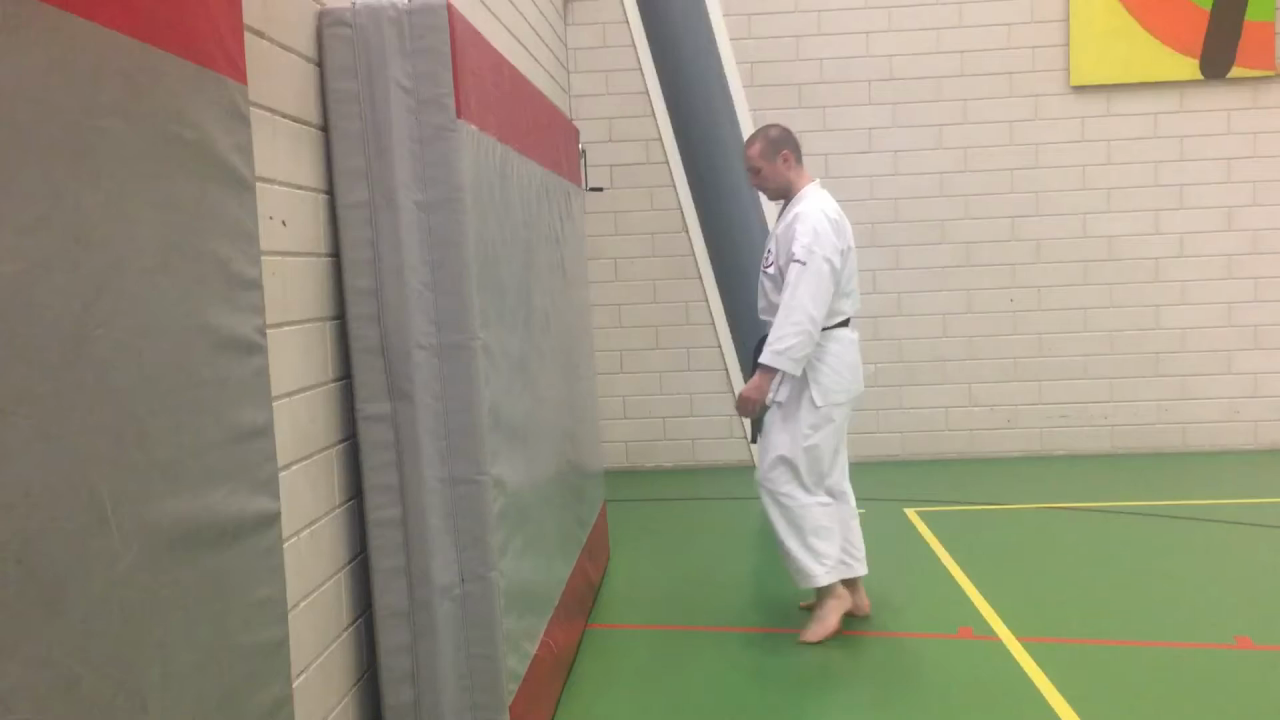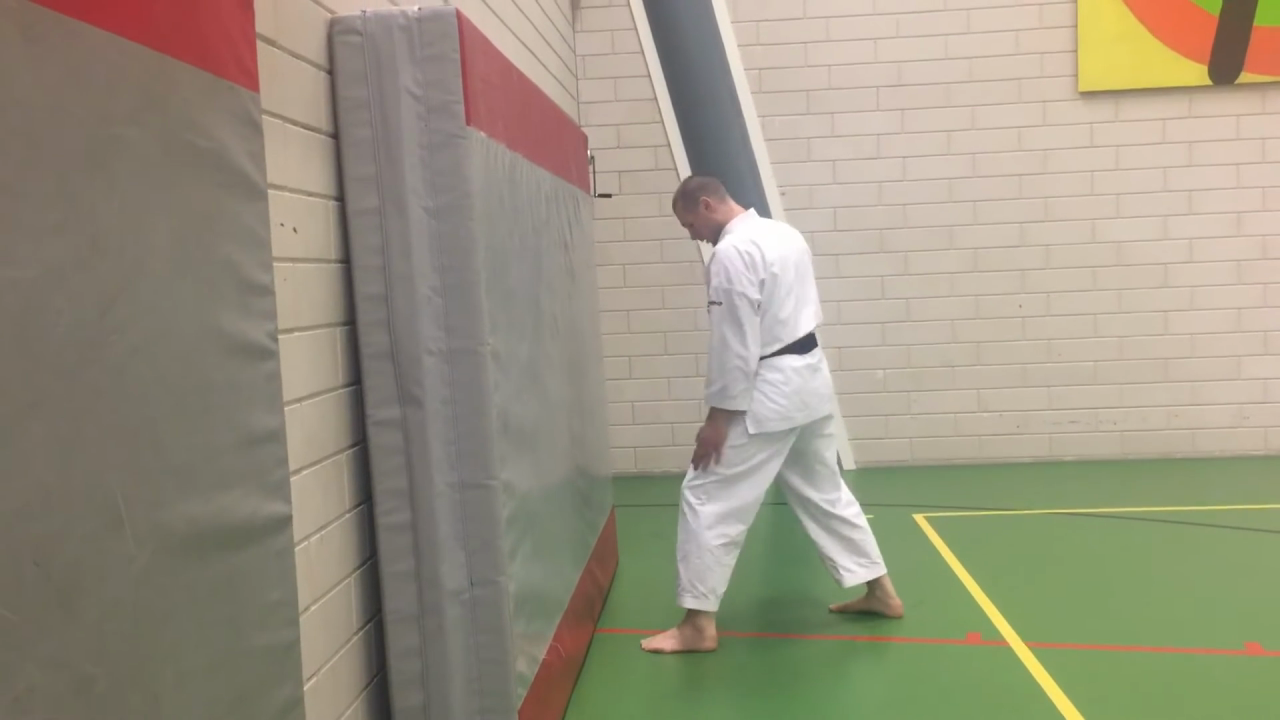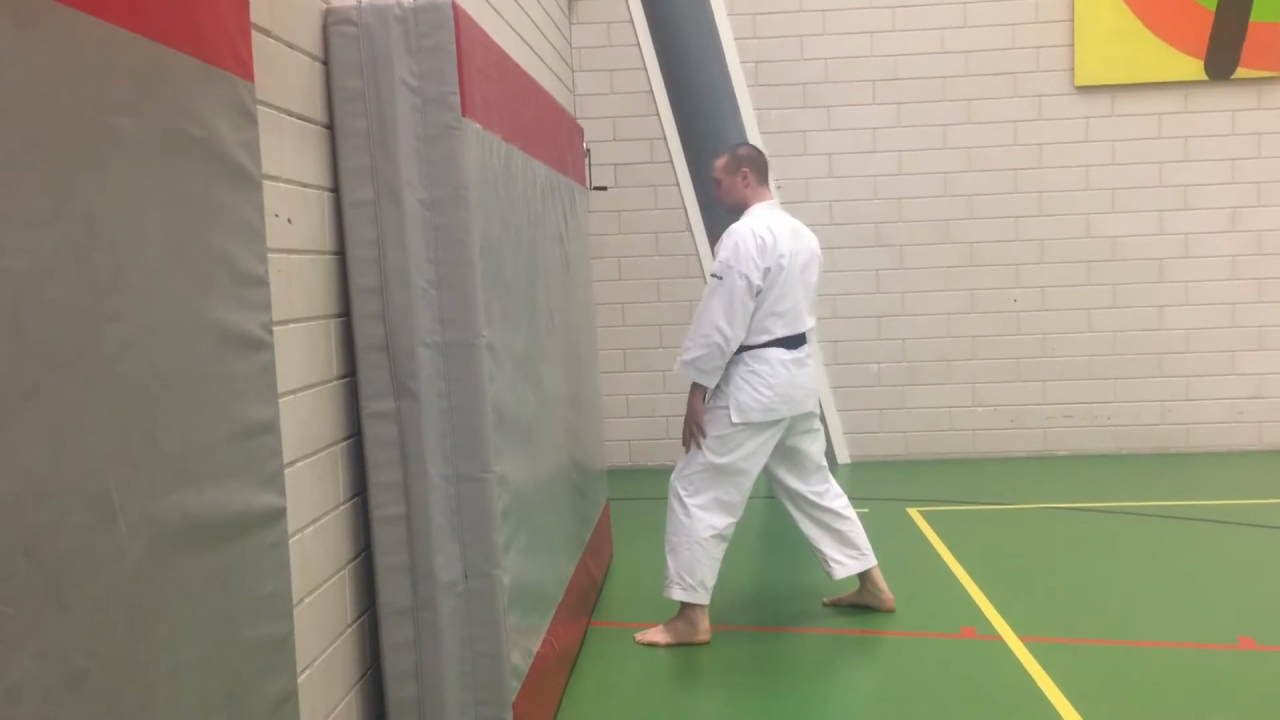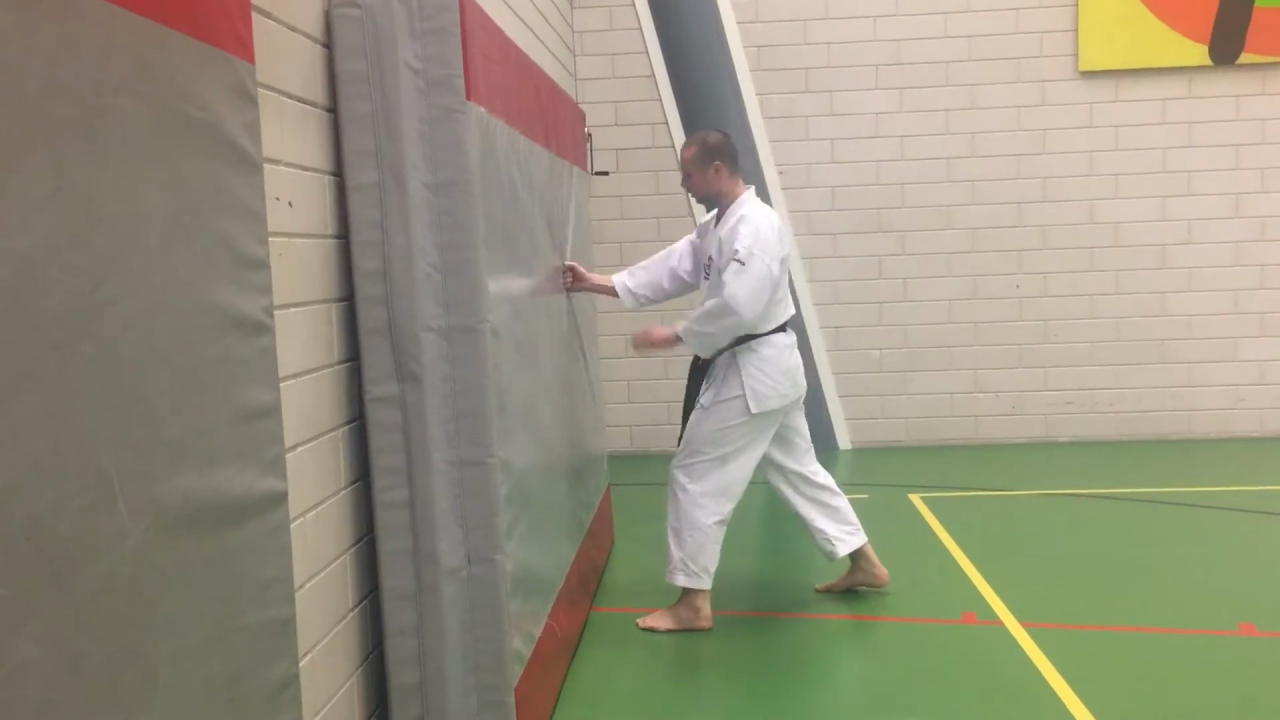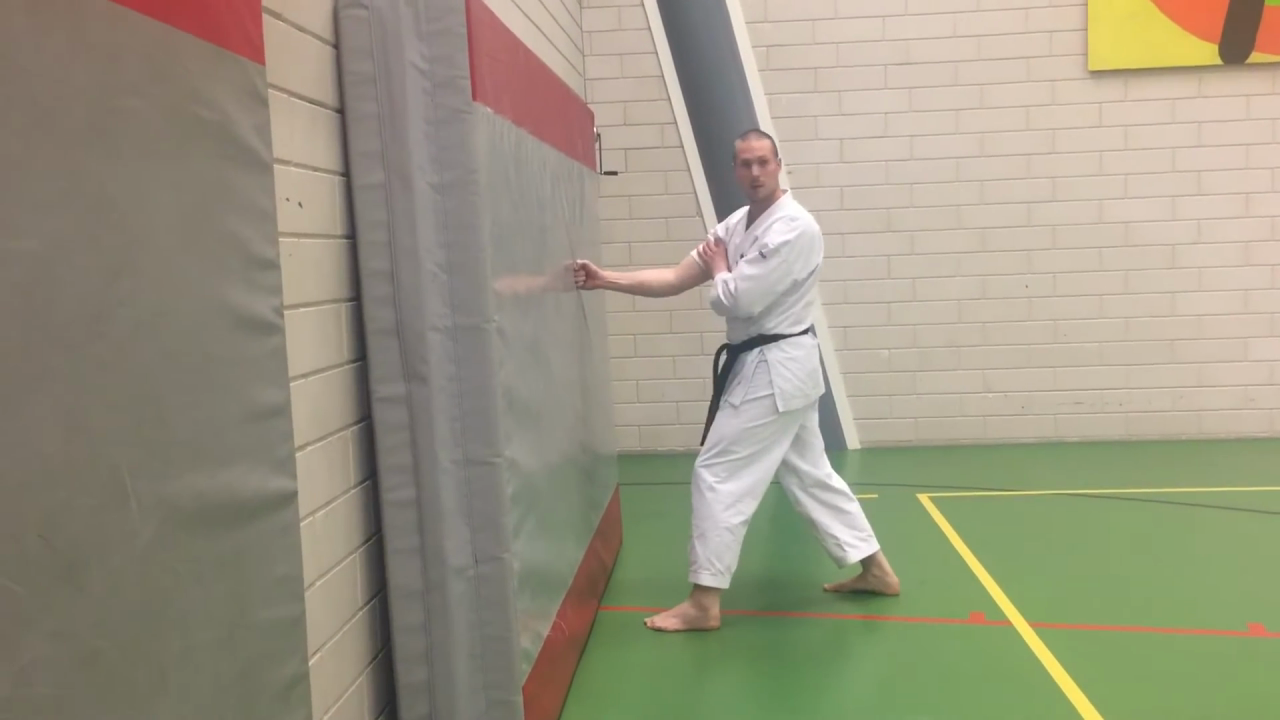
dt=1s
person 1, frame 1
left shoulder: (811, 218)
right shoulder: (808, 211)
left elbow: (803, 308)
left wrist: (763, 376)
right wrist: (772, 372)
left hip: (814, 366)
right hip: (819, 362)
left knee: (785, 477)
right knee: (826, 479)
left ankle: (830, 588)
right ankle: (851, 585)
person 1, frame 2
left shoulder: (732, 253)
right shoulder: (786, 235)
left elbow: (735, 347)
left wrist: (718, 420)
left hip: (769, 390)
right hip: (809, 377)
left knee: (709, 499)
right knee: (825, 491)
left ankle: (698, 623)
right ankle: (880, 591)
person 1, frame 3
left shoulder: (745, 235)
right shoulder: (802, 235)
left elbow: (719, 323)
left wrist: (697, 394)
left hip: (752, 382)
right hip: (795, 375)
left knee: (698, 491)
right knee: (812, 484)
left ankle: (691, 617)
right ankle: (872, 584)
person 1, frame 4
left shoulder: (753, 224)
right shoulder: (716, 225)
left elbow: (735, 307)
right elbow: (670, 268)
left wrist: (673, 334)
right wrist: (595, 282)
left hip: (752, 372)
right hip: (770, 367)
left knee: (696, 477)
right knee: (798, 468)
left ankle: (692, 602)
right ankle: (864, 563)
person 1, frame 5
left shoulder: (794, 228)
right shoulder: (736, 225)
left elbow: (735, 299)
right elbow: (676, 279)
left wrist: (719, 268)
right wrist: (605, 279)
left hip: (773, 370)
right hip: (776, 366)
left knee: (718, 475)
right knee: (809, 473)
left ankle: (703, 602)
right ankle: (875, 568)
